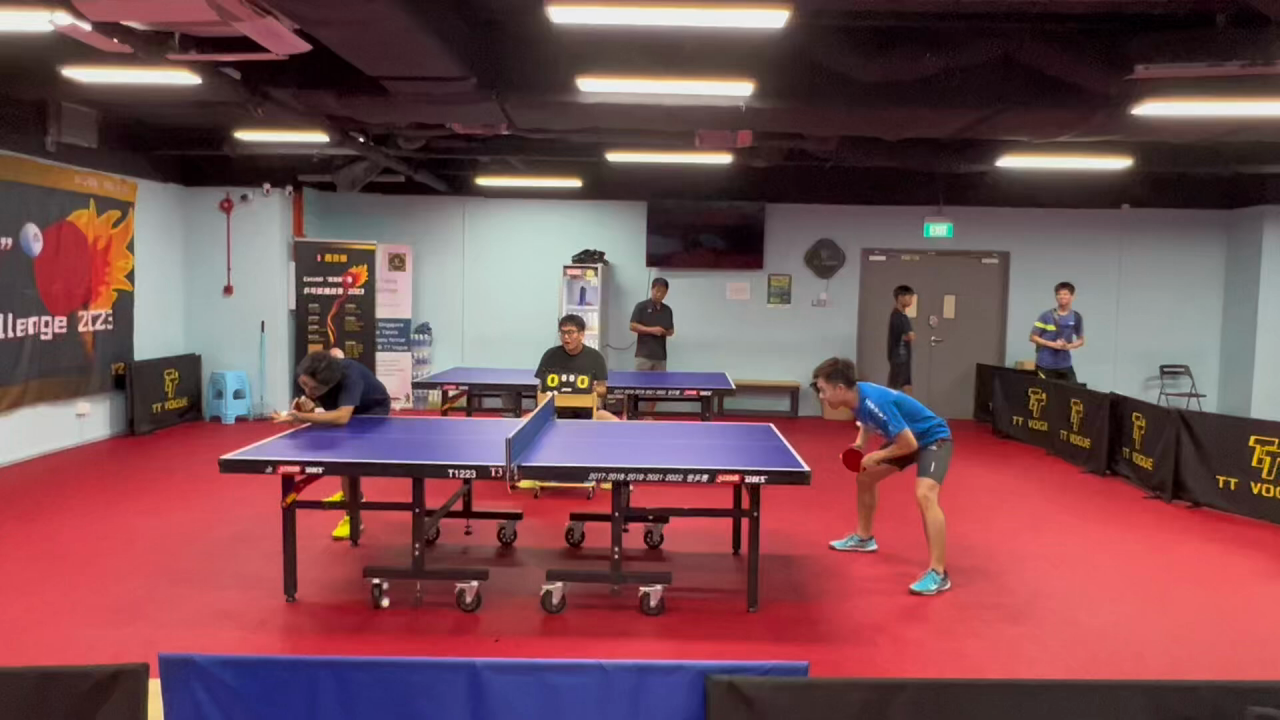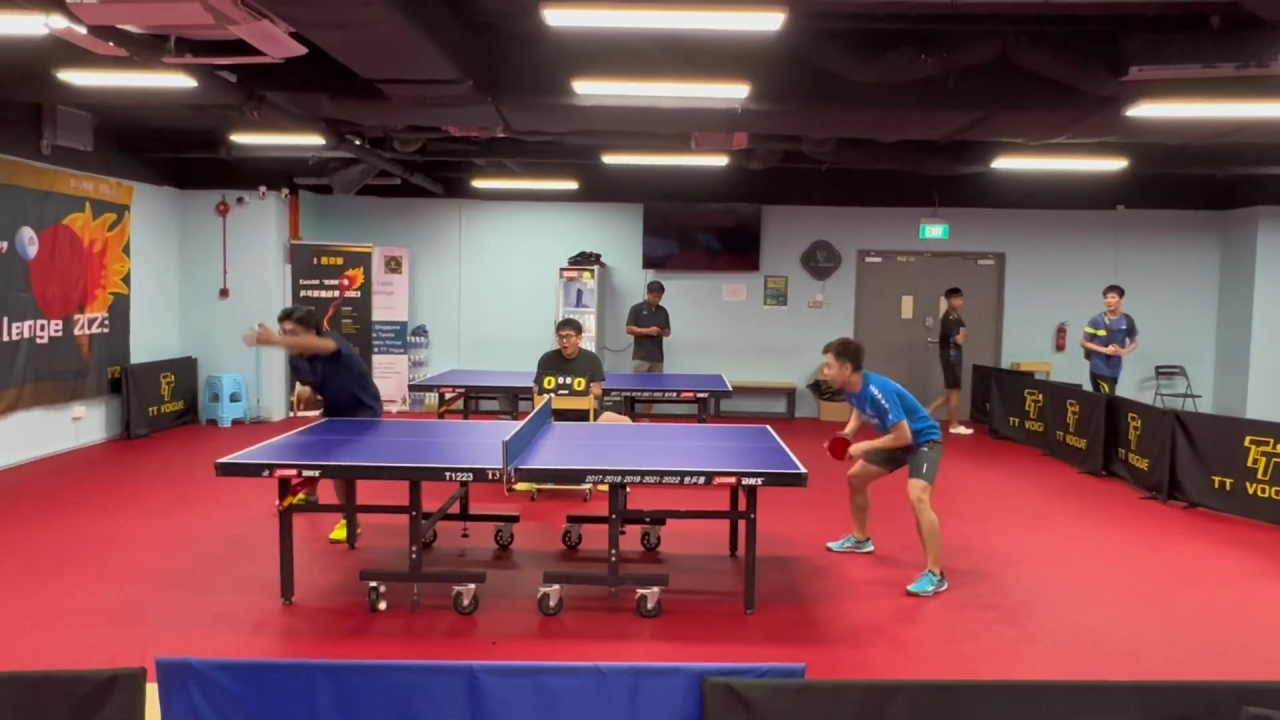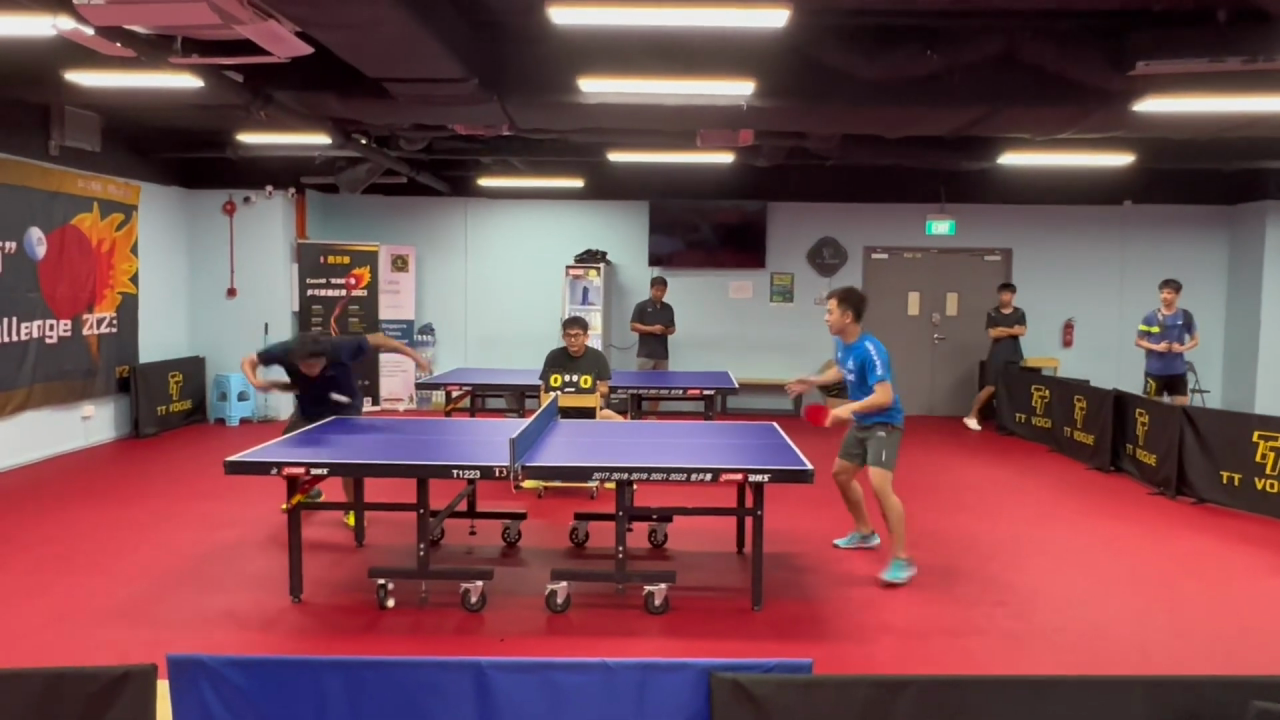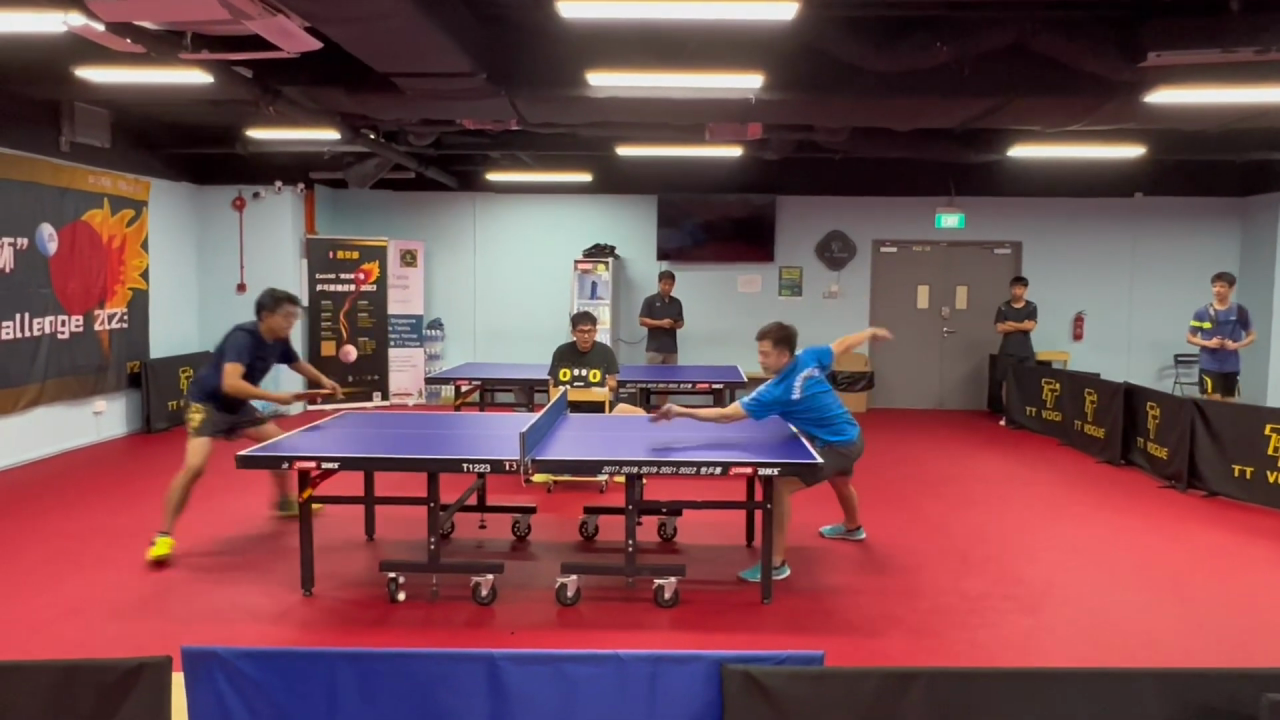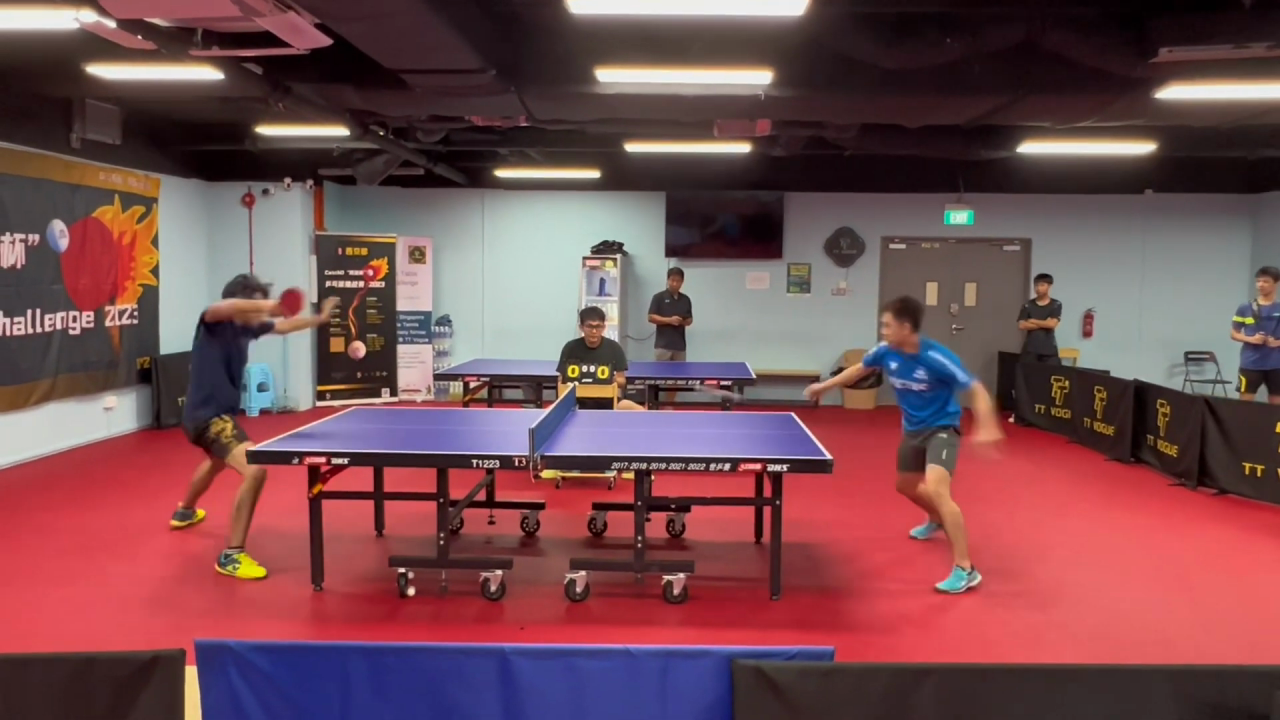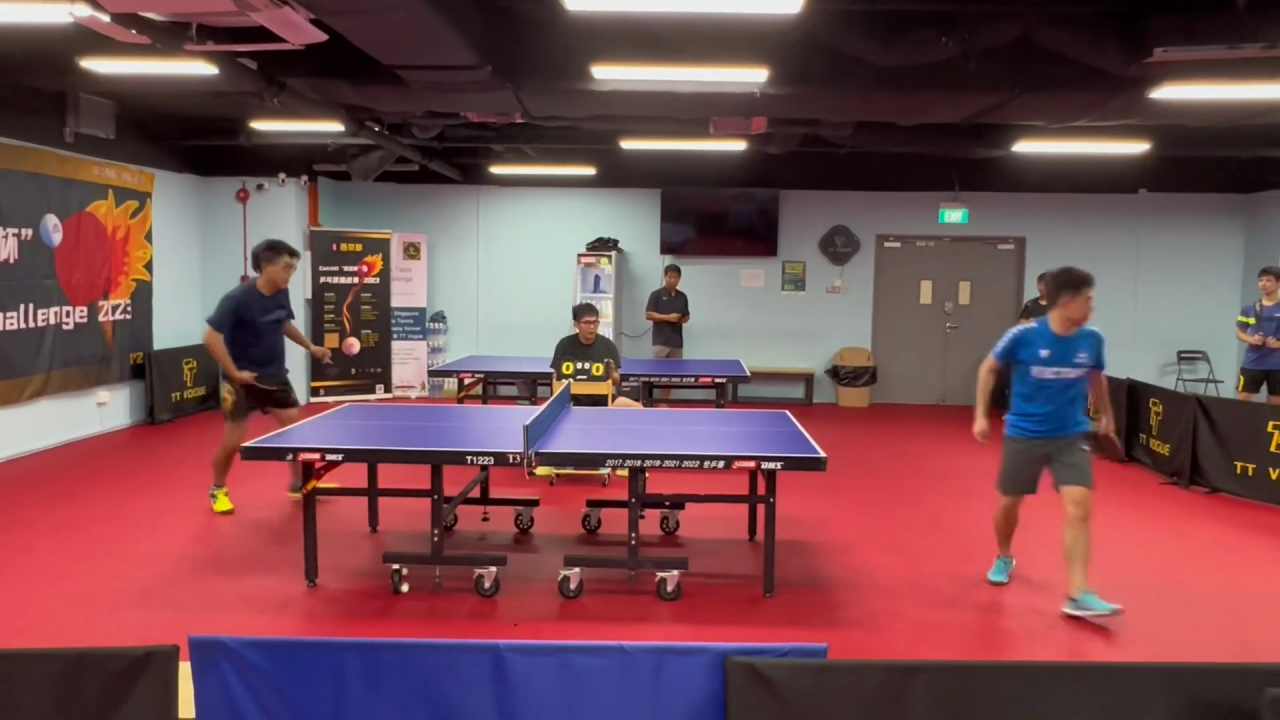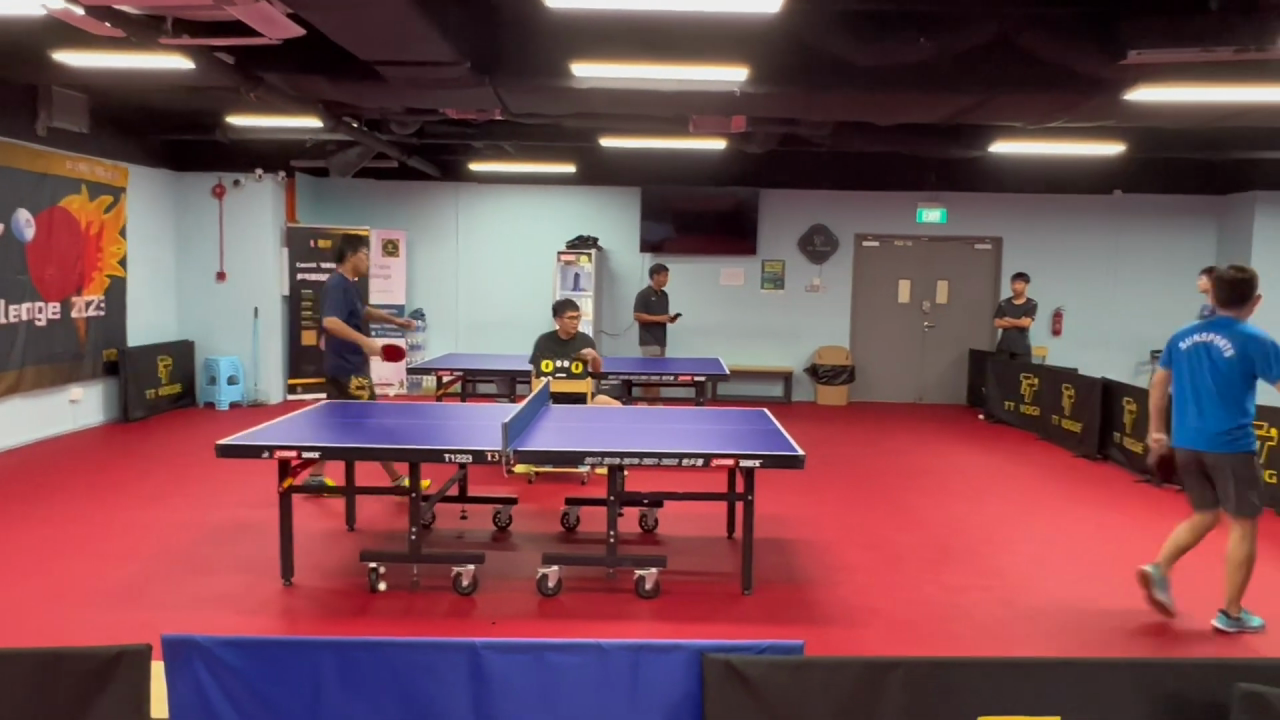
dt=0.7s
person 1, frame 1
left shoulder: (876, 403)
right shoulder: (856, 394)
left elbow: (909, 444)
right elbow: (868, 420)
left wrist: (875, 456)
right wrist: (860, 443)
left hip: (933, 439)
right hip: (906, 437)
left knee: (925, 495)
right knee: (865, 477)
left ankle: (938, 573)
right ankle: (864, 537)
person 1, frame 2
left shoulder: (879, 392)
right shoulder: (852, 386)
left elbow: (903, 437)
right elbow: (860, 410)
left wrist: (864, 446)
right wrist: (848, 432)
left hip: (923, 441)
right hip: (897, 438)
left knee: (917, 497)
right knee: (855, 477)
left ankle: (935, 574)
right ankle: (860, 539)
person 1, frame 3
left shoulder: (871, 350)
right shoulder: (843, 344)
left elbow: (886, 397)
left wrist: (847, 409)
right wrist: (811, 381)
left hip: (886, 423)
right hip: (862, 423)
left knee: (880, 484)
right knee: (841, 474)
left ankle: (902, 560)
right ankle: (866, 532)
person 1, frame 4
left shoulder: (778, 390)
right shoulder: (810, 359)
left elbow: (727, 415)
right elbow: (843, 344)
left wrist: (680, 411)
right wrist: (870, 333)
left hip: (836, 447)
right hip: (850, 437)
left knee: (781, 487)
right knee: (840, 481)
left ankle: (776, 563)
right ankle: (852, 527)
person 1, frame 5
left shoulder: (938, 358)
right shoulder: (886, 351)
left elbow: (977, 391)
right elbow: (859, 369)
left wrist: (986, 426)
right wrist: (825, 384)
left hip: (942, 430)
right hip: (912, 431)
left knee: (936, 491)
right knee: (905, 485)
left ankle: (964, 568)
right ankle: (938, 519)
person 1, frame 6
left shoulder: (1092, 340)
right shoulder: (1024, 335)
right elbow: (989, 369)
left wrist: (1104, 414)
right wrist: (980, 414)
left hip: (1071, 438)
right hip: (1024, 436)
left knee: (1079, 509)
right knee: (1009, 505)
left ankle: (1078, 595)
right ankle: (1004, 556)
person 1, frame 7
left shoulder: (1182, 337)
left elbow: (1159, 384)
left wrist: (1157, 429)
left hip: (1185, 443)
right hip: (1231, 446)
left knee: (1204, 516)
right knee: (1242, 527)
left ankle: (1158, 568)
right ankle: (1230, 612)
person 2, frame 1
left shoulder: (349, 377)
right shoulder: (308, 377)
left elbow: (342, 417)
left wrist: (301, 417)
right wrist: (306, 405)
left hip: (372, 410)
right hip: (342, 407)
right ankle: (350, 493)
person 2, frame 2
left shoulder: (330, 341)
right shoulder: (298, 358)
left elbow: (318, 346)
right elbow: (311, 398)
left wrist: (275, 341)
right wrist: (304, 394)
left hip: (363, 411)
right hip: (334, 412)
left ankle: (350, 521)
right ankle: (308, 497)
person 2, frame 3
left shoulder: (340, 349)
right shoulder: (284, 352)
left elbow: (378, 340)
right elbow: (249, 361)
left wrist: (414, 356)
right wrist: (256, 381)
left hip: (344, 409)
right hip: (308, 411)
left ankle: (352, 509)
right ankle: (311, 492)
person 2, frame 4
left shoulder: (279, 341)
right shoulder: (242, 337)
left elbow: (299, 365)
right elbow: (231, 384)
left wrist: (323, 381)
right wrist: (274, 397)
left hip: (237, 406)
right hip: (207, 404)
right knee: (194, 466)
left ankle: (286, 503)
right ankle: (162, 537)
person 2, frame 5
left shoulder: (243, 325)
right shoulder: (217, 319)
left elbow: (281, 327)
right elbow: (219, 308)
left wrist: (319, 319)
right wrist: (262, 306)
left hip: (220, 412)
right hip: (211, 414)
left knee: (218, 461)
right knee: (255, 472)
left ankle: (185, 512)
right ankle: (232, 553)
person 2, frame 6
left shoulder: (281, 294)
right shoulder: (239, 298)
right elbow: (212, 336)
left wrist: (310, 347)
right wrist: (233, 372)
left hip: (274, 375)
right hip: (244, 378)
left knee: (295, 427)
right knee: (233, 441)
left ankle: (300, 483)
right ankle: (218, 489)
person 2, frame 7
left shoulder: (347, 285)
right shoulder: (338, 286)
left elbow: (364, 312)
right elbow: (330, 322)
left wrist: (396, 321)
right wrist: (365, 341)
left hip: (342, 367)
right hip: (348, 369)
left ankle: (315, 477)
right ankle: (399, 481)
